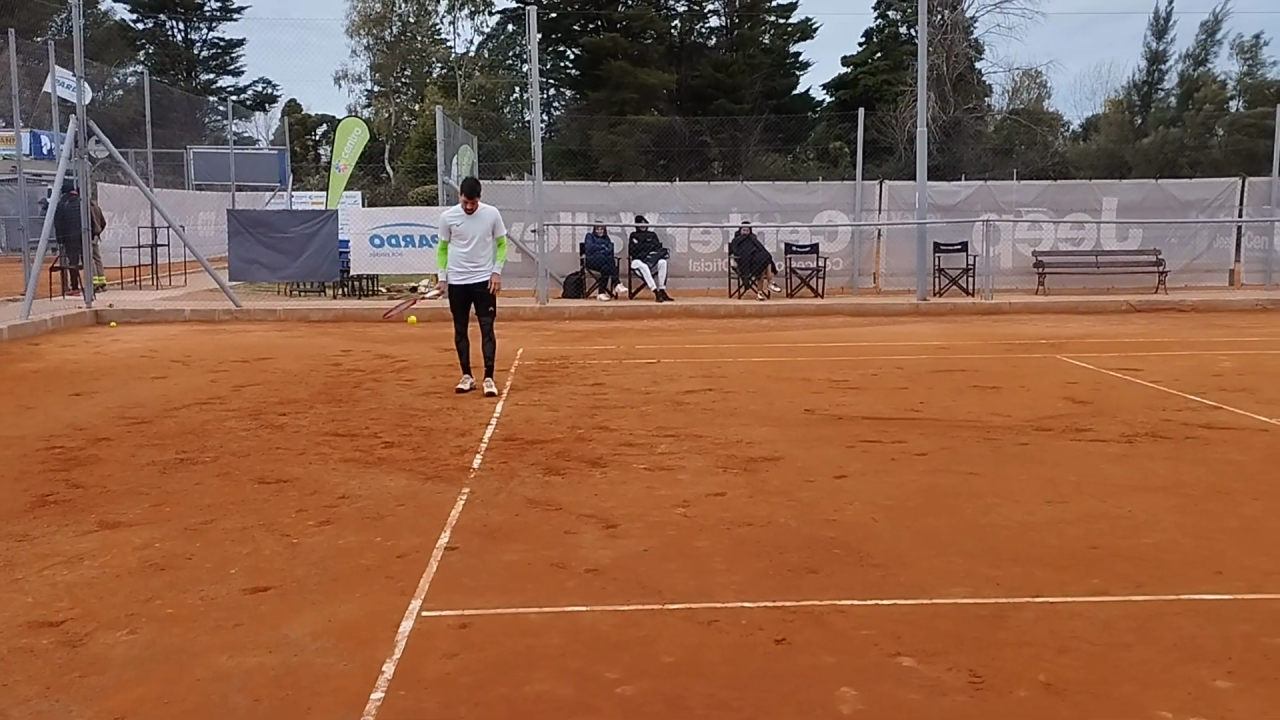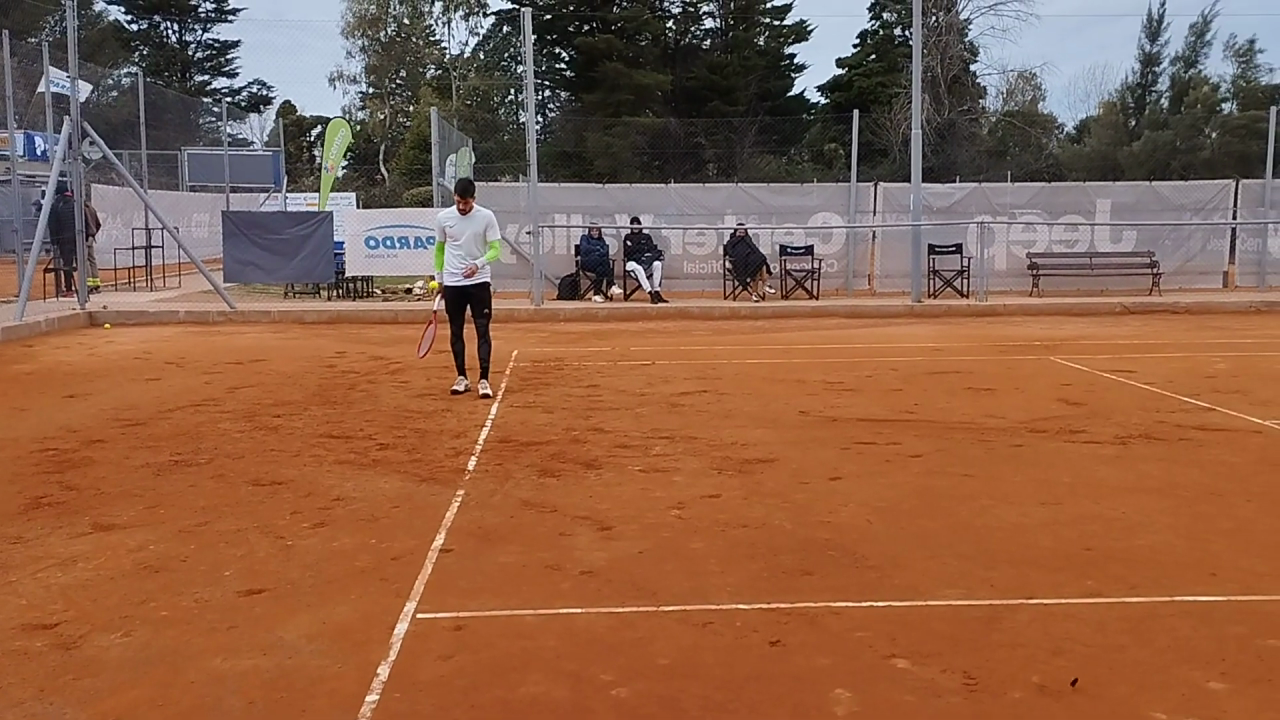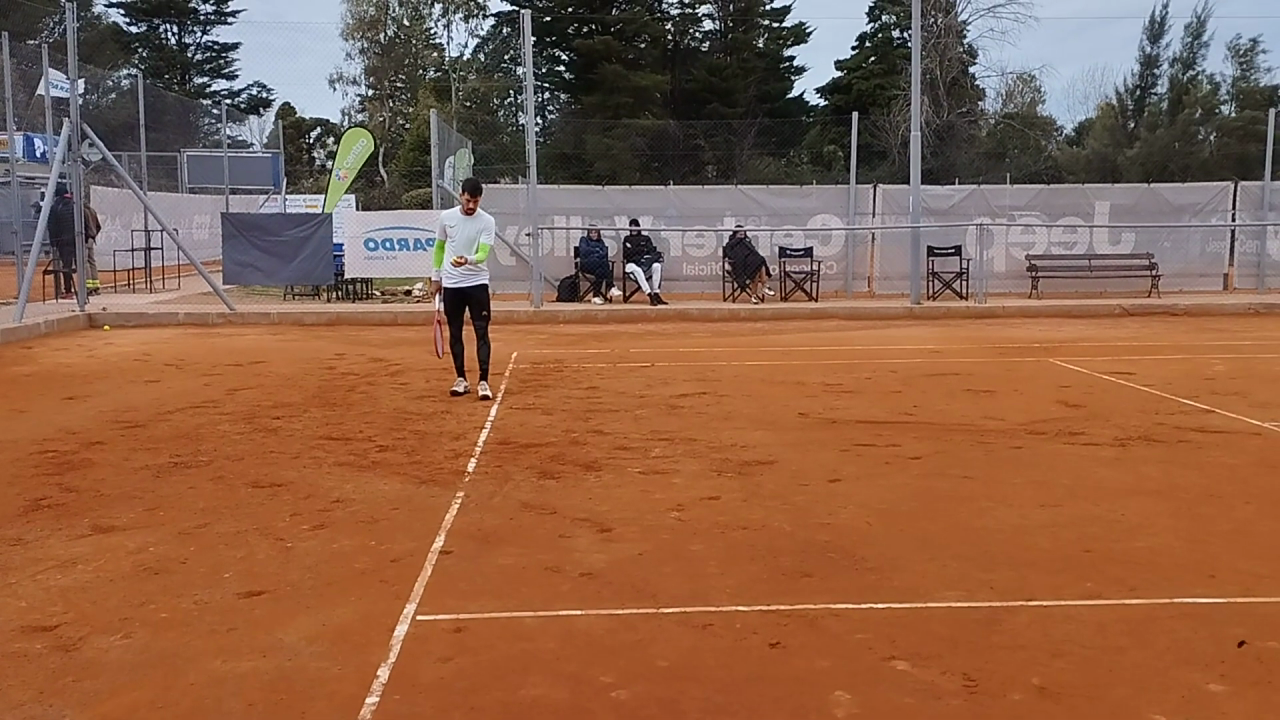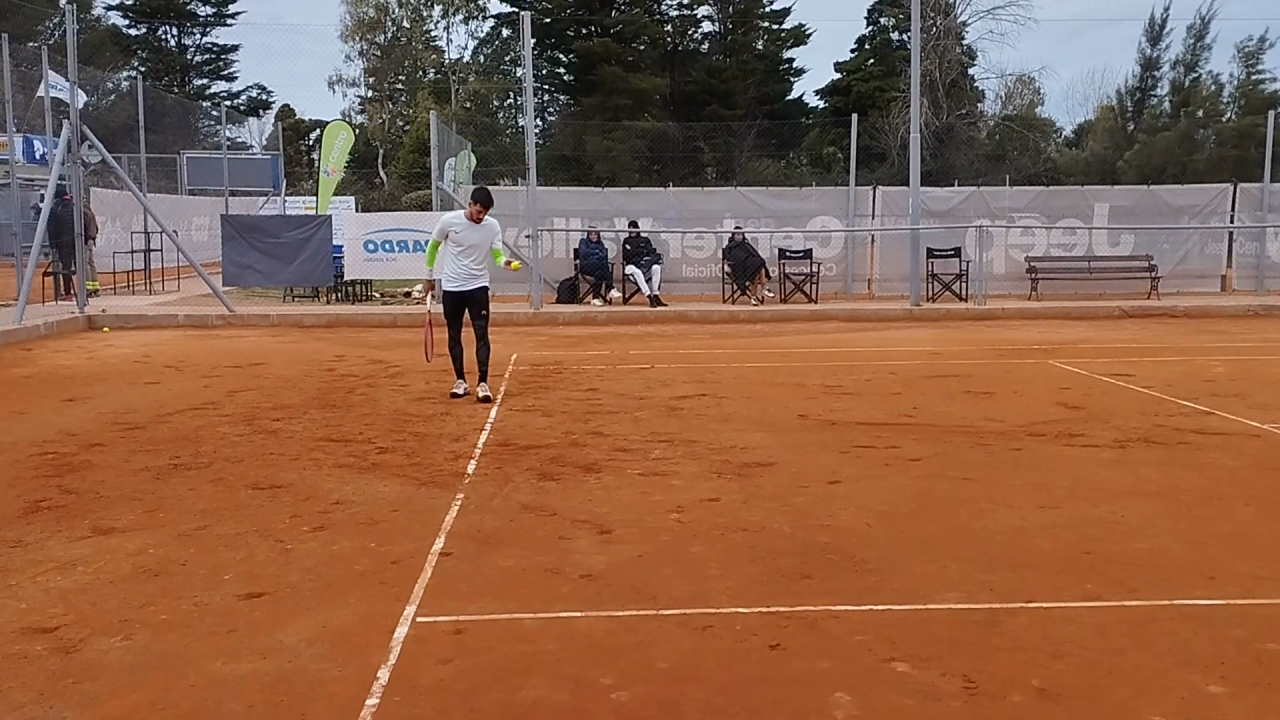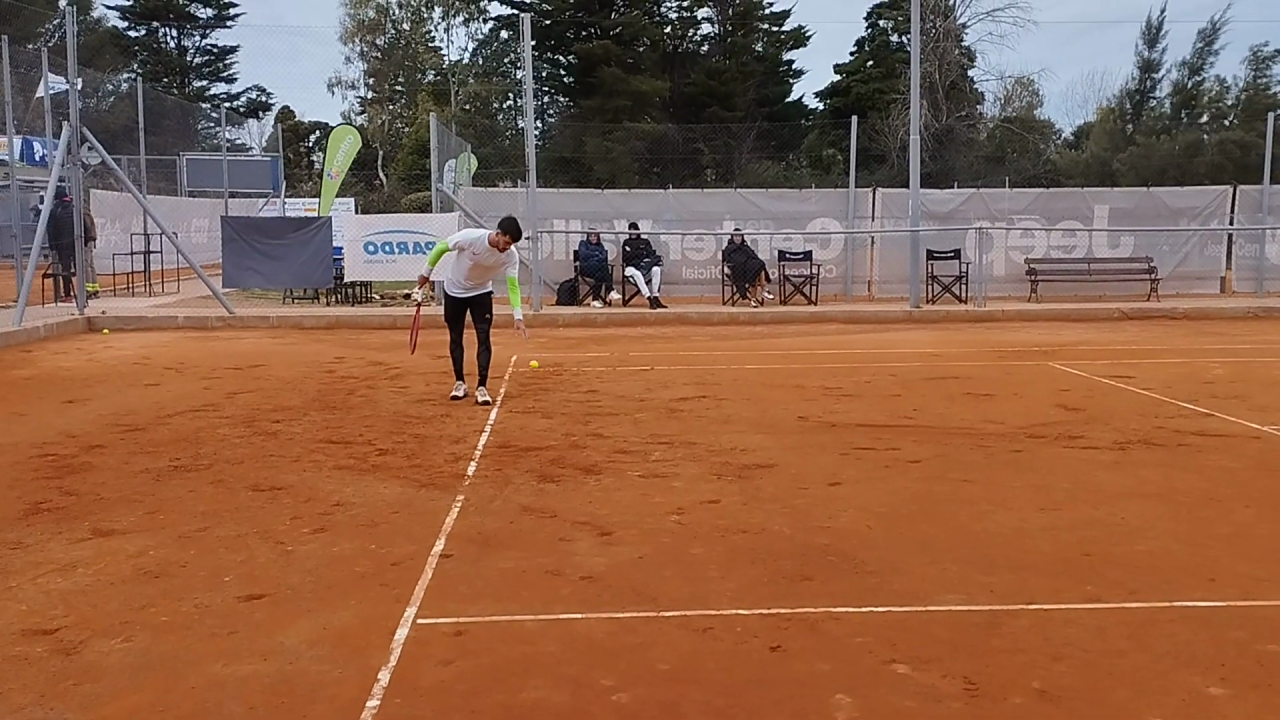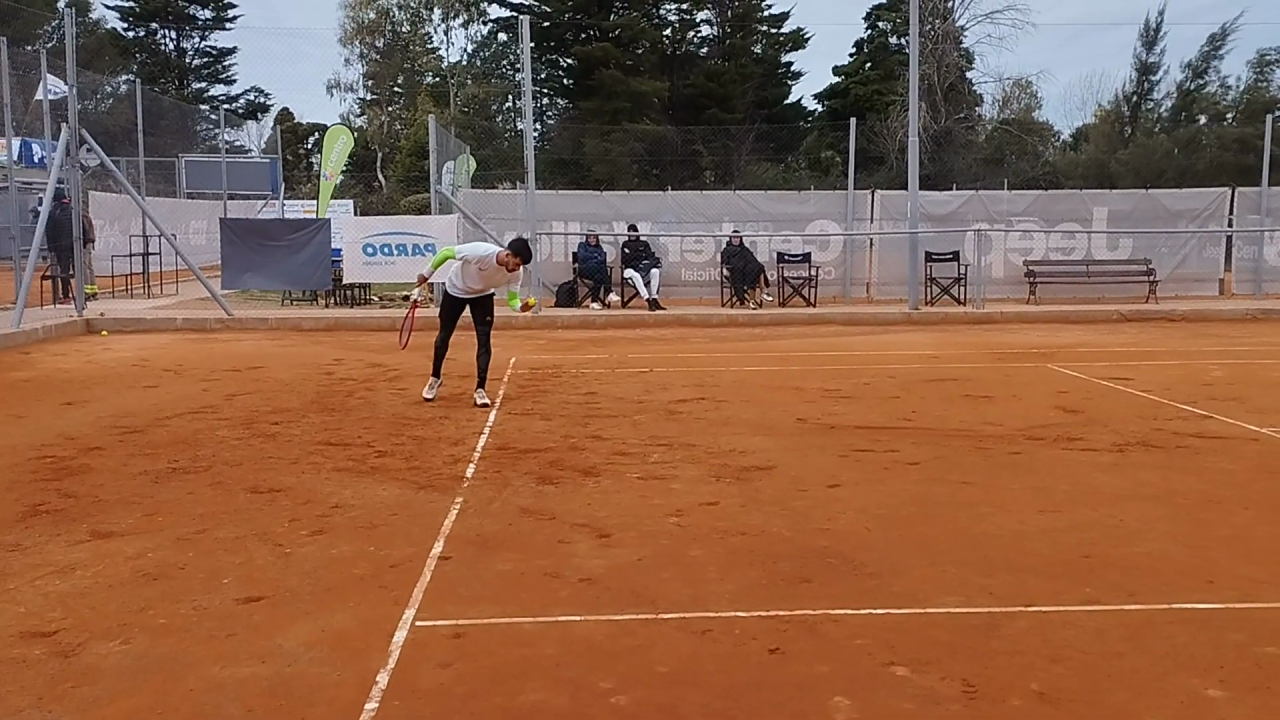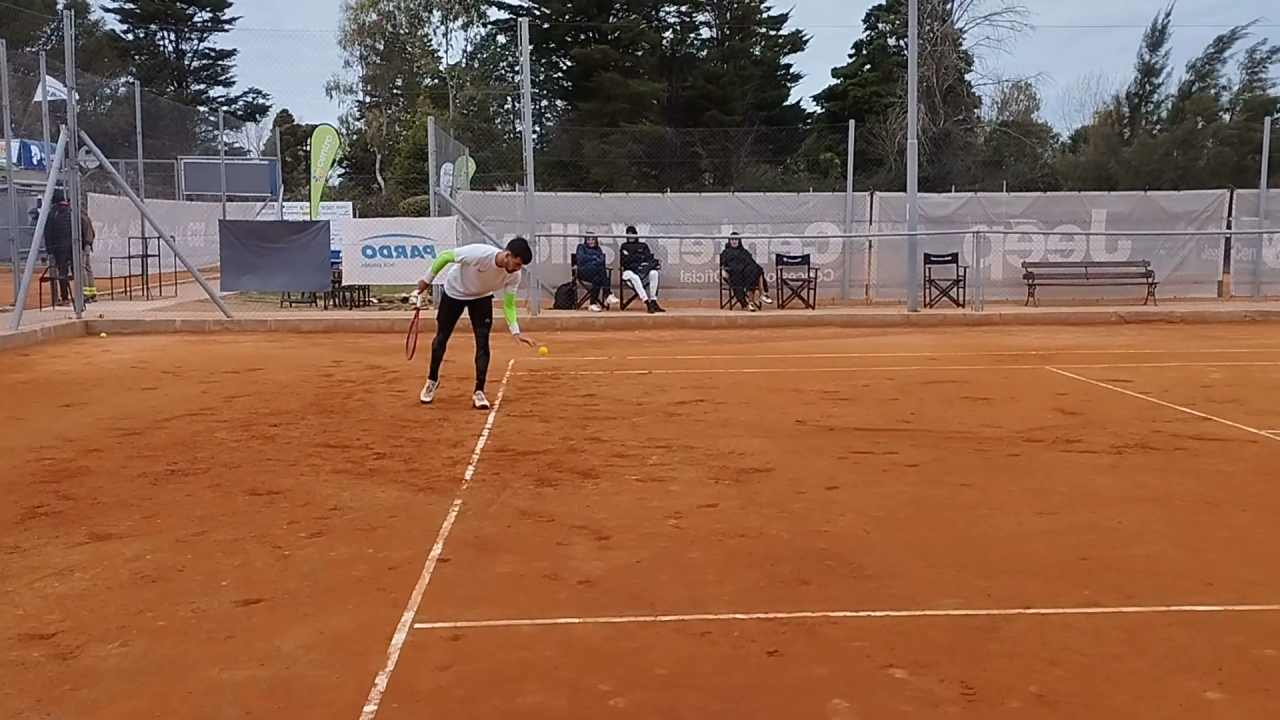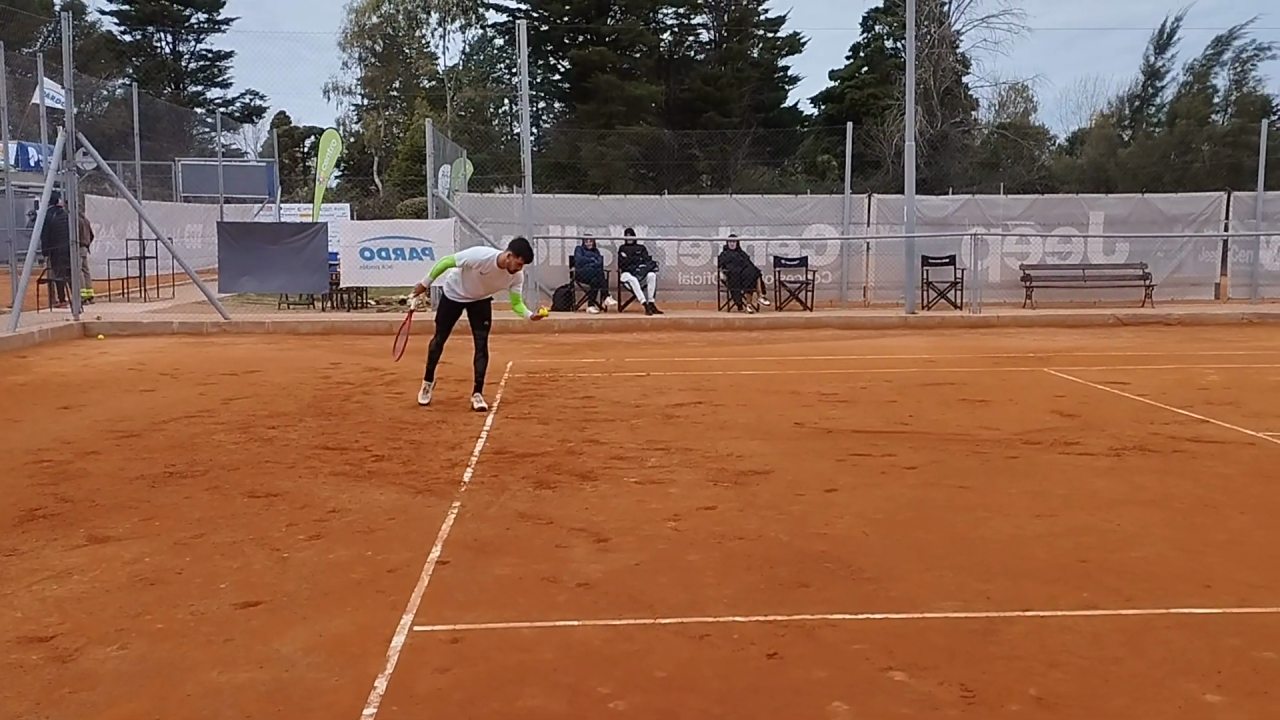
dt=0.4s
person 1, frame 1
left shoulder: (492, 214)
right shoulder: (448, 217)
left elbow: (502, 244)
right elbow: (443, 248)
left wrist: (497, 272)
right wrist: (442, 277)
left hip: (484, 280)
right hip: (457, 282)
left knee: (487, 328)
right knee: (460, 330)
left ankle: (488, 378)
right ankle: (467, 376)
person 1, frame 2
left shoulder: (487, 217)
right shoulder: (443, 218)
left elbow: (494, 250)
right elbow: (439, 248)
left wrist: (478, 265)
right wrist: (439, 278)
left hip: (479, 282)
right hip: (452, 283)
left knee: (482, 330)
right knee: (456, 331)
left ankle: (484, 379)
right ankle: (462, 377)
person 1, frame 3
left shoulder: (487, 221)
right shoulder: (446, 217)
left elbow: (483, 253)
right elbow: (439, 247)
left wrist: (468, 261)
right wrist: (436, 276)
left hip: (477, 284)
right hip: (451, 284)
left knee: (481, 332)
right knee: (455, 333)
left ankle: (483, 381)
right ankle: (461, 379)
person 1, frame 4
left shoulder: (492, 226)
right shoulder: (449, 220)
left elbow: (498, 254)
right elbow: (433, 247)
left wrist: (506, 263)
right wrist: (430, 276)
left hip: (478, 285)
right hip: (451, 287)
left knee: (481, 333)
right knee: (454, 335)
left ankle: (482, 383)
right ankle: (460, 381)
person 1, frame 5
left shoulder: (511, 255)
right shoulder: (470, 236)
left elbow: (513, 286)
right elbow: (440, 247)
left wrist: (518, 316)
right wrist: (426, 274)
left hip: (481, 293)
right hip: (454, 290)
left knee: (483, 337)
right knee: (456, 337)
left ankle: (482, 387)
right ankle: (460, 382)
person 1, frame 6
left shoulder: (516, 273)
right shoulder: (479, 251)
left elbow: (512, 299)
right elbow: (446, 252)
left wrist: (520, 307)
right wrist: (426, 275)
left hip: (483, 295)
right hip: (455, 290)
left knee: (484, 339)
right knee: (444, 335)
left ankle: (480, 389)
right ankle: (435, 378)
person 1, frame 7
left shoulder: (514, 275)
right shoulder: (478, 253)
left elbow: (508, 305)
right elbow: (445, 256)
left wrist: (516, 332)
right wrist: (427, 281)
left hip: (482, 298)
right hip: (454, 292)
left knee: (483, 341)
right knee: (442, 337)
left ankle: (479, 391)
right ankle: (432, 381)
person 1, frame 8
left shoulder: (517, 276)
right shoulder: (478, 255)
left elbow: (516, 303)
right elbow: (445, 262)
left wrist: (530, 315)
right wrist: (424, 284)
left hip: (480, 300)
right hip: (453, 294)
left knee: (481, 344)
right knee: (439, 339)
left ankle: (477, 393)
right ankle: (428, 382)
